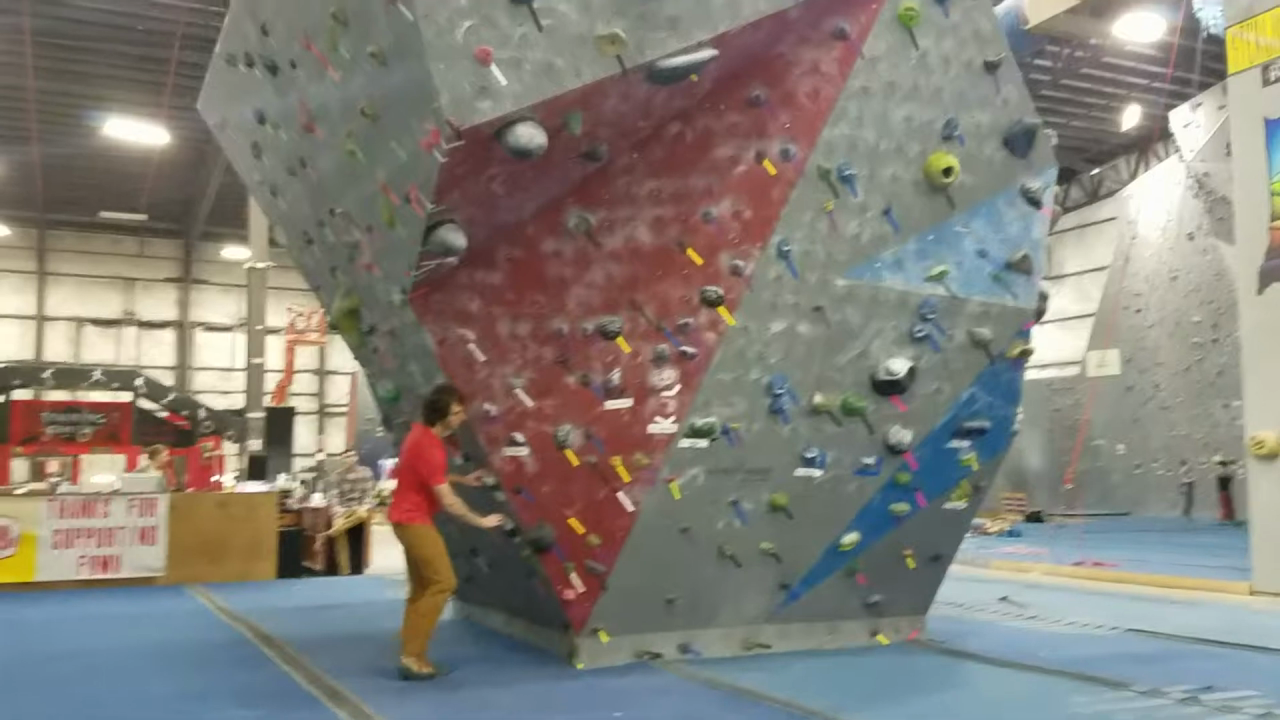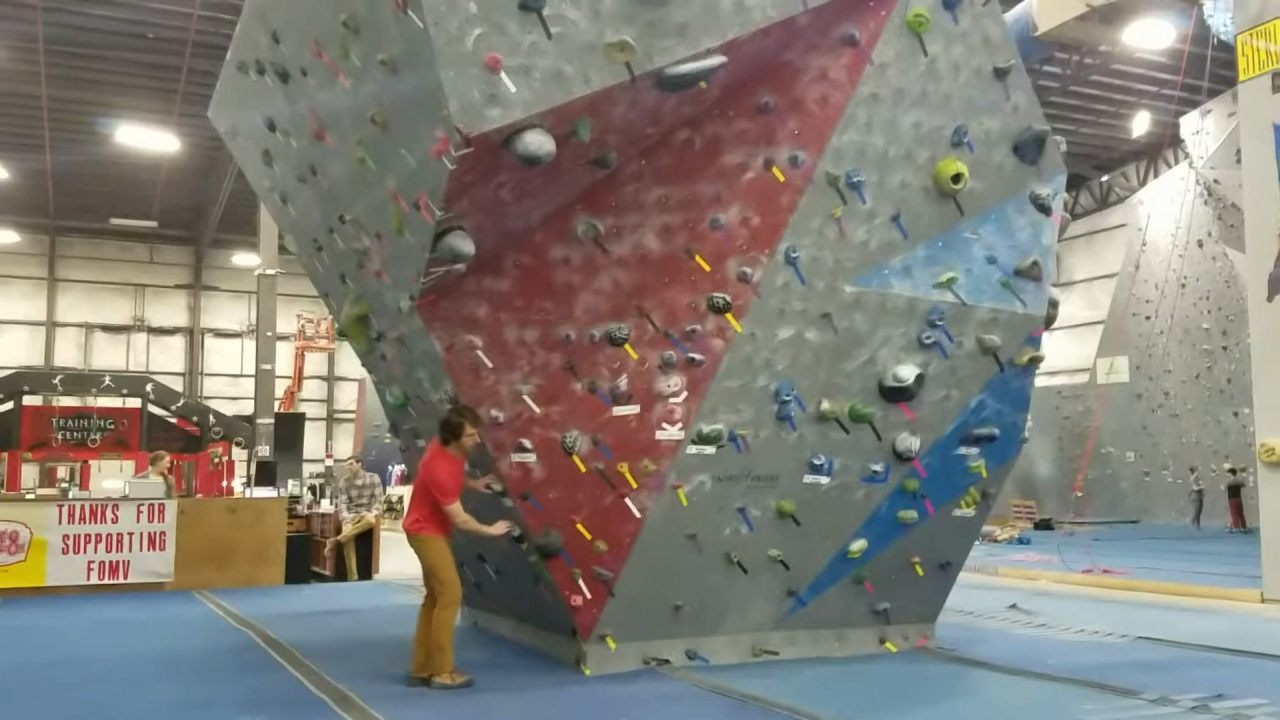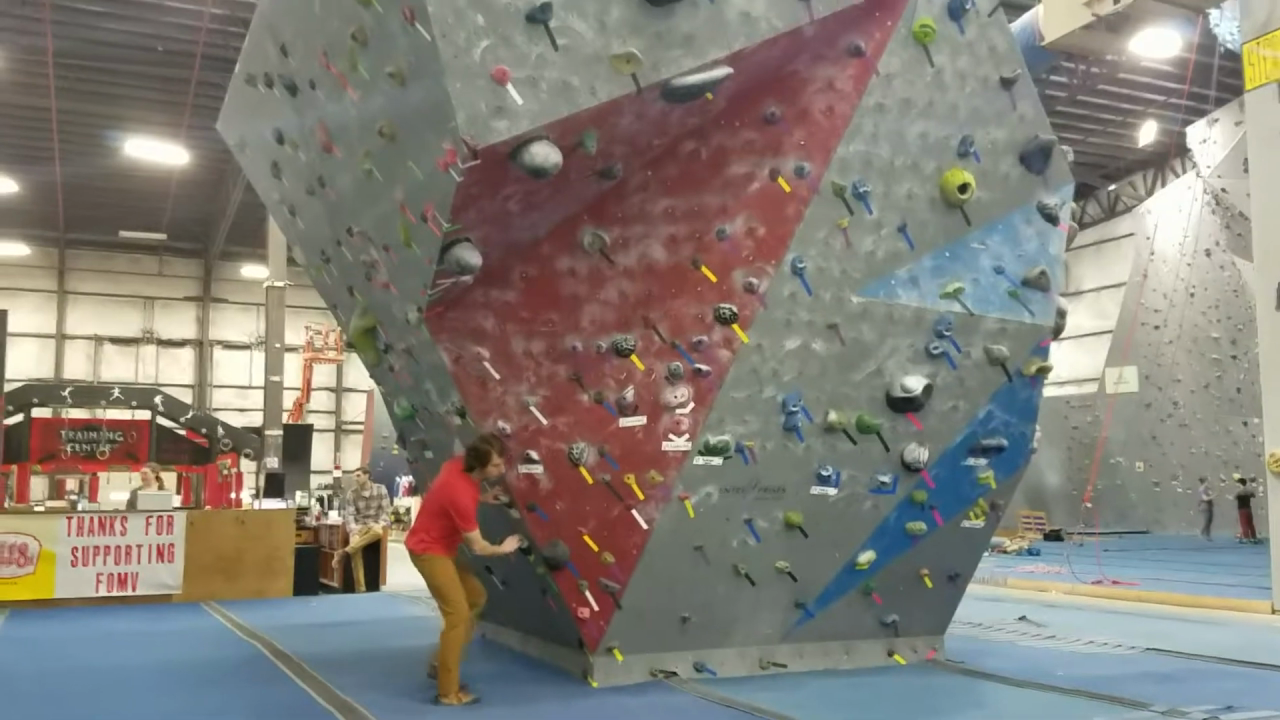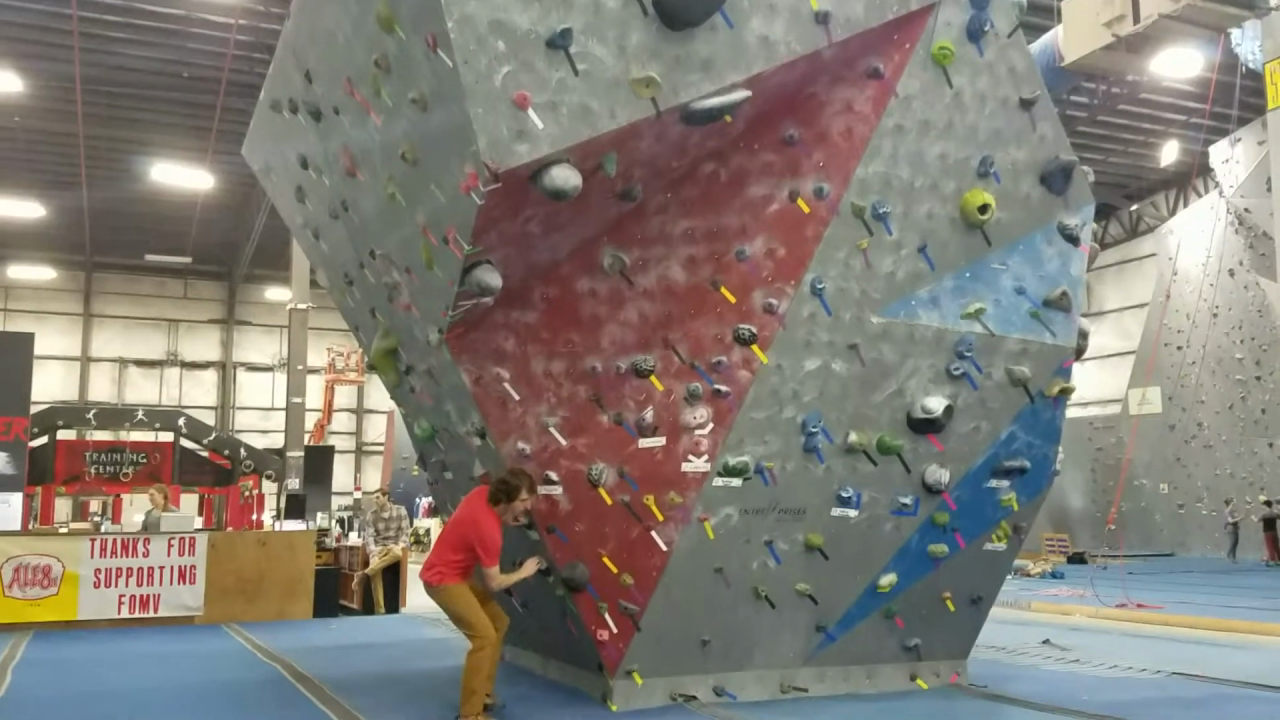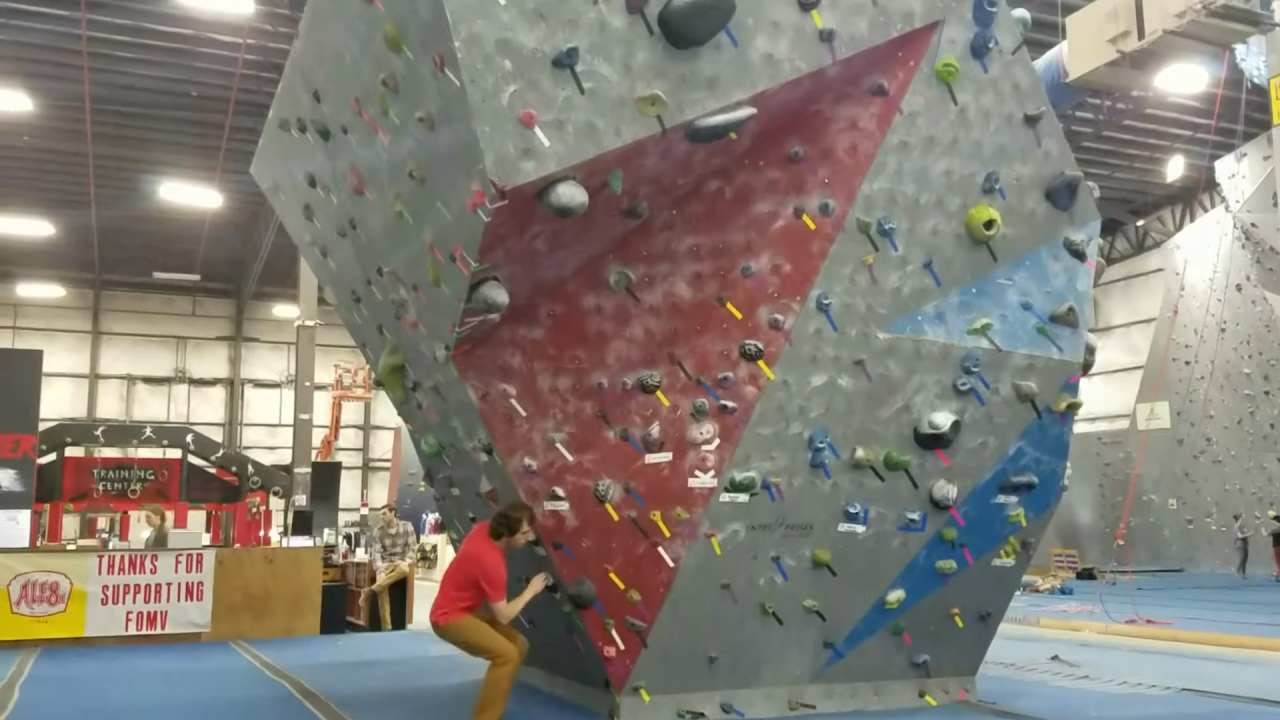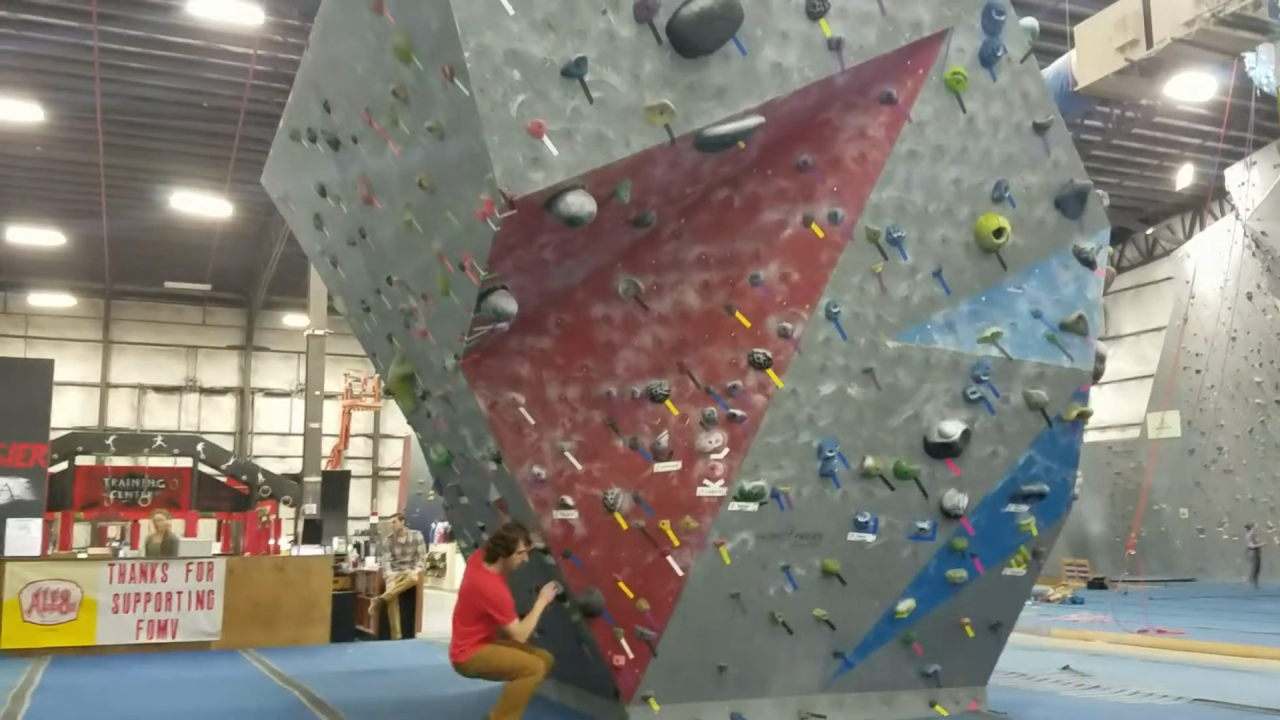
dt=0.3s
person 1, frame 1
left shoulder: (423, 433)
right shoulder: (428, 447)
right elbow: (449, 502)
left wrist: (462, 479)
right wrist: (482, 521)
left hip: (409, 518)
right hip: (414, 521)
left knee: (421, 588)
right knee: (444, 582)
left ankle: (413, 660)
right ankle: (412, 655)
person 1, frame 2
left shoulder: (452, 452)
right shoulder: (439, 467)
right elbow: (460, 520)
left wrist: (473, 484)
right wrist: (491, 530)
left hip: (432, 529)
right hip: (426, 532)
left knee: (435, 597)
right knee: (450, 594)
left ankle: (420, 669)
right ankle: (442, 672)
person 1, frame 3
left shoulder: (460, 464)
right shoulder: (461, 495)
right elbow: (477, 546)
left wrist: (482, 497)
right wrist: (504, 548)
left hip: (441, 544)
right hip: (428, 550)
left knee: (476, 597)
right knee: (458, 612)
left ankle: (441, 663)
right ankle: (448, 692)
person 1, frame 4
left shoulder: (482, 493)
right shoulder: (488, 529)
right elbow: (494, 583)
left wrist: (505, 519)
right wrist: (523, 572)
left hip: (456, 572)
right hip: (443, 579)
left knee: (499, 622)
right knee: (484, 636)
left ankle: (483, 693)
person 1, frame 5
left shoulder: (483, 529)
right shoulder: (492, 563)
right elbow: (503, 616)
right wrist: (531, 591)
left hip: (462, 609)
right hip: (449, 619)
left knee: (520, 645)
right knee: (507, 655)
person 1, frame 6
left shoulder: (478, 559)
right shoulder: (493, 588)
right elbow: (519, 635)
left wrist: (520, 546)
right wrist: (542, 601)
left hip: (478, 642)
right hip: (468, 657)
left knee: (544, 659)
right knee: (534, 667)
